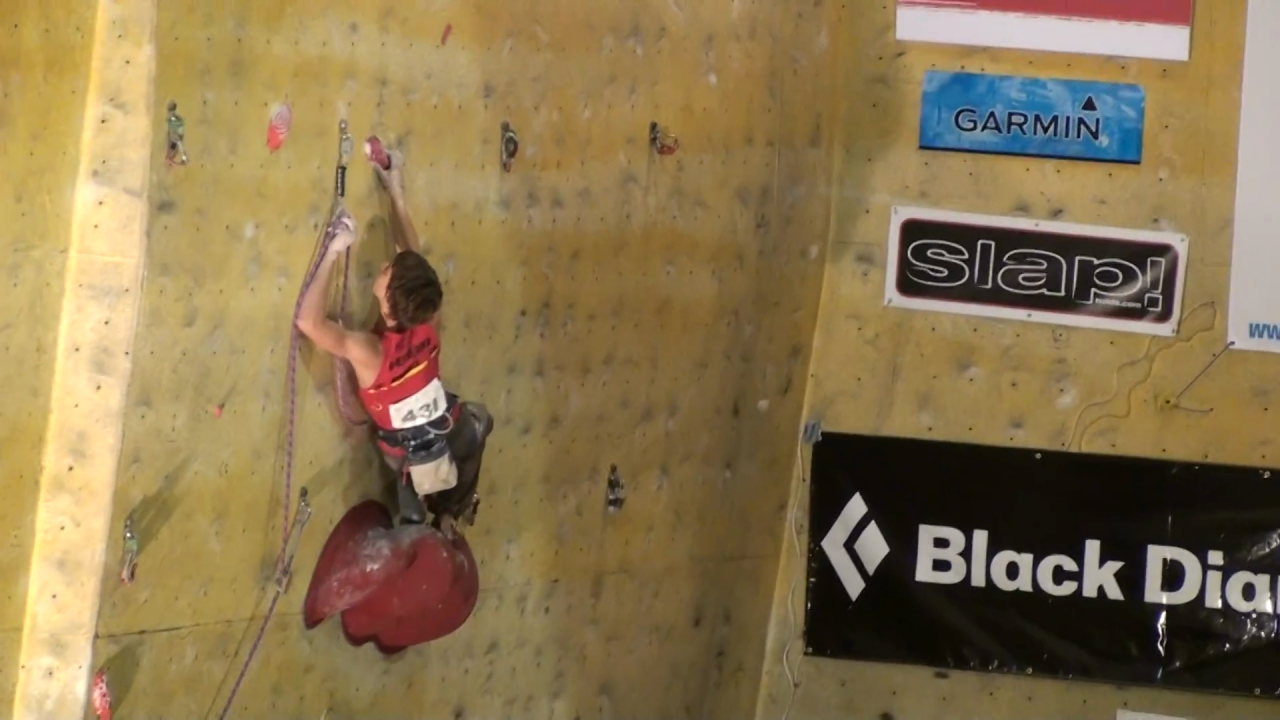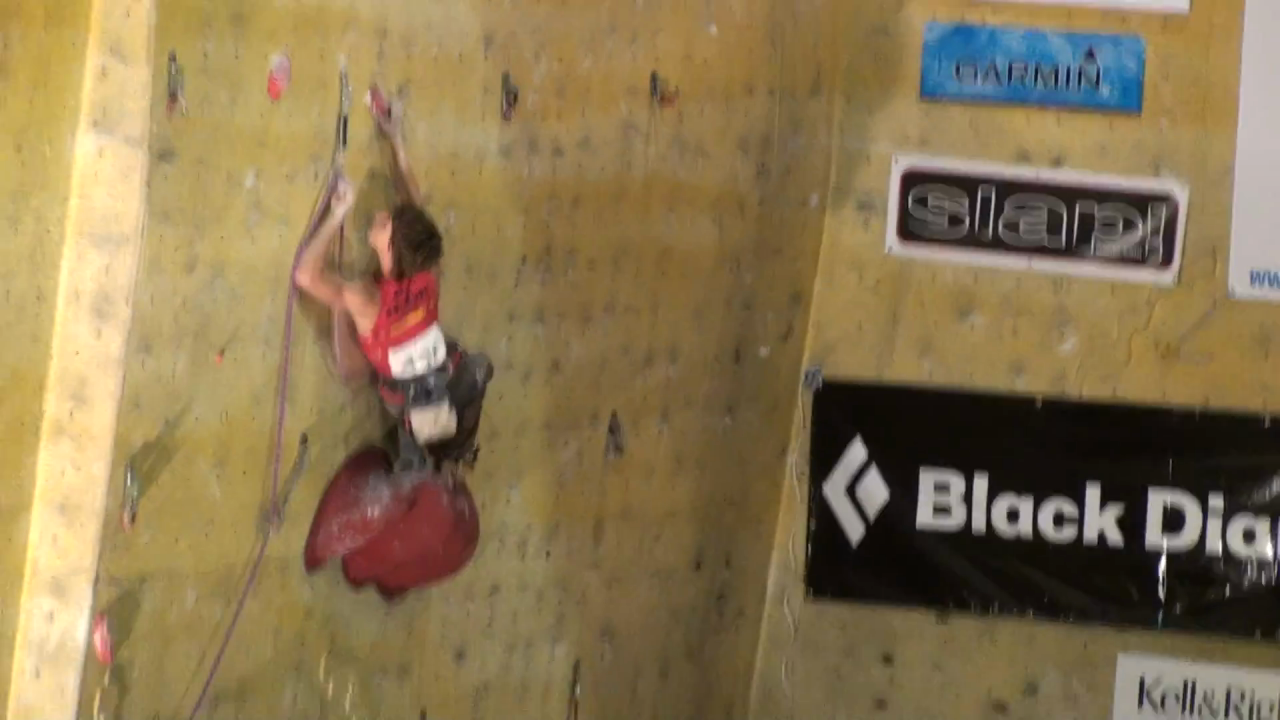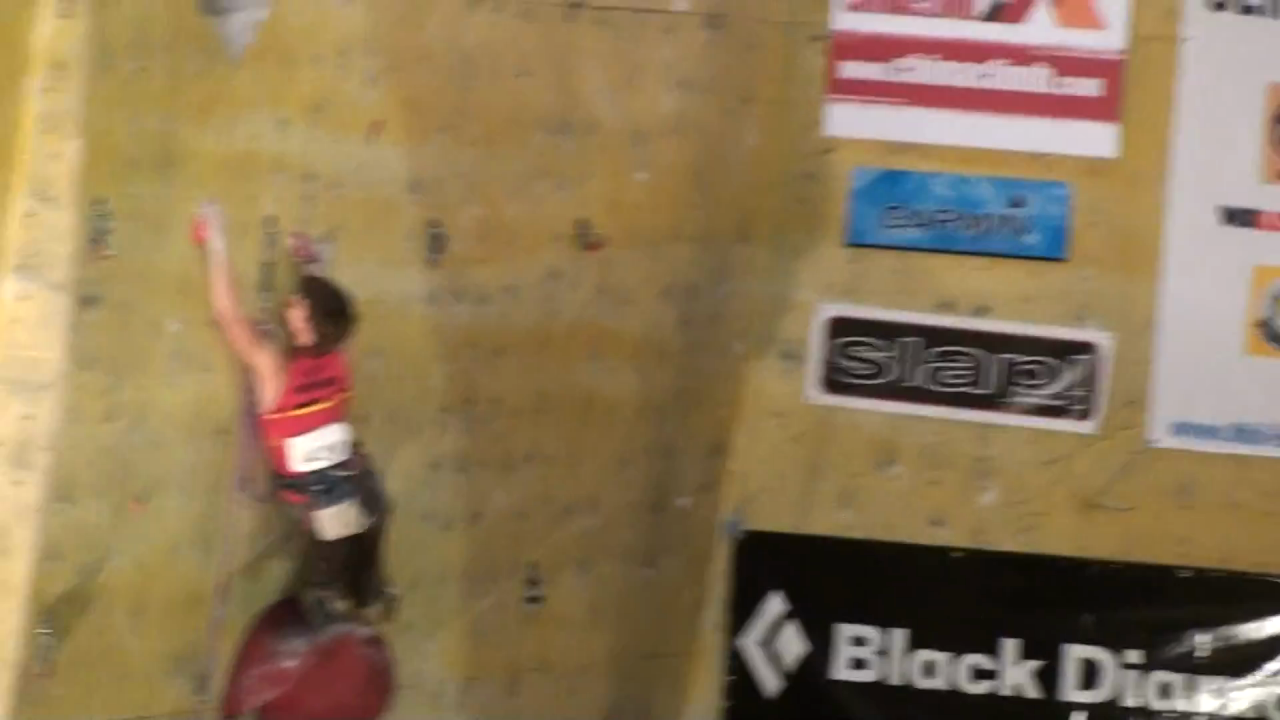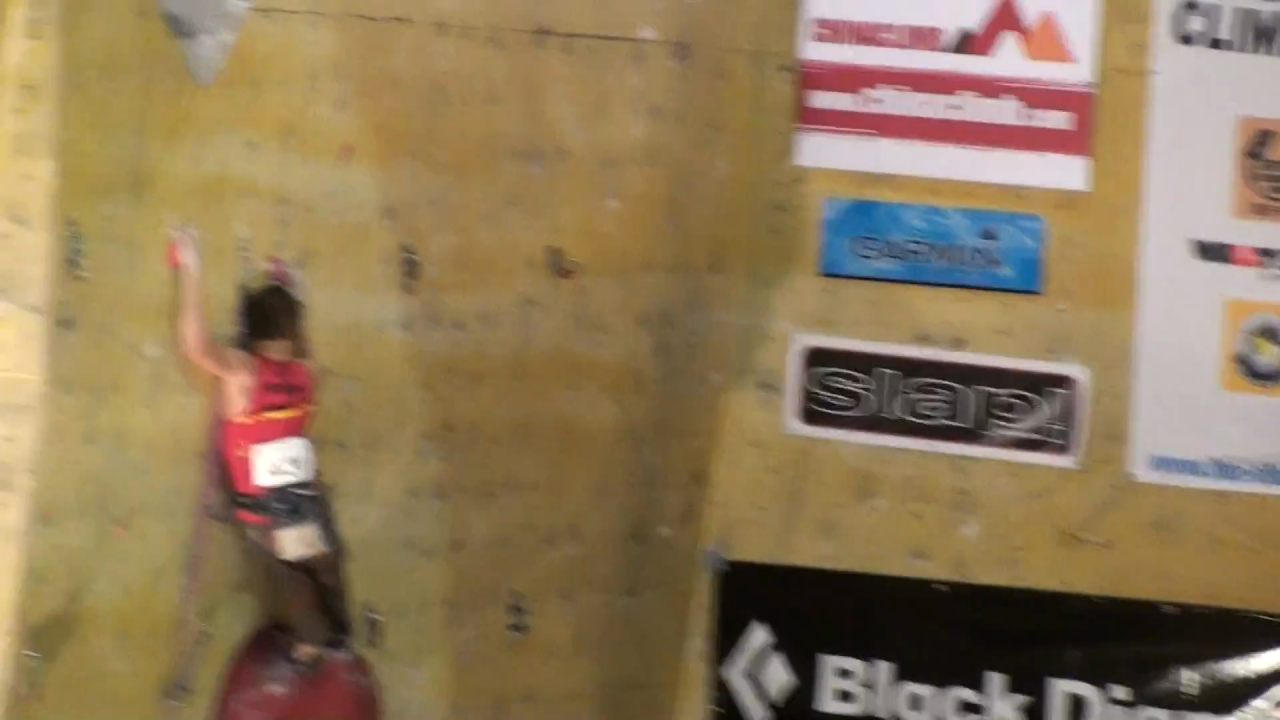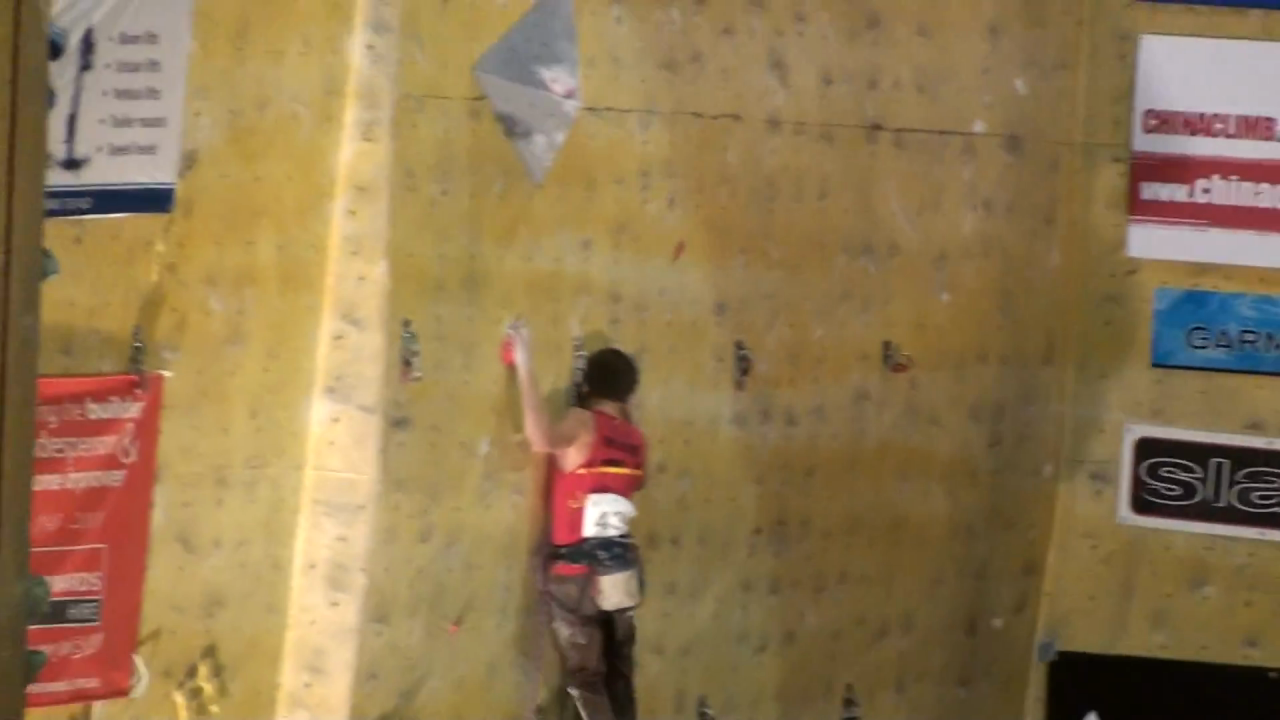
dt=1s
person 1, frame 1
left shoulder: (369, 352)
right shoulder: (427, 323)
left elbow: (308, 321)
right elbow: (413, 255)
left wrist: (333, 253)
right wrist: (395, 190)
left hip: (414, 460)
right hip: (454, 437)
right knee: (478, 416)
right ankle: (451, 510)
person 1, frame 2
left shoulder: (366, 300)
right shoulder: (426, 272)
left elbow: (306, 275)
right elbow: (414, 207)
left wrist: (335, 217)
right wrist: (397, 142)
left hip: (415, 404)
right hip: (453, 384)
right knee: (478, 365)
right ankle: (453, 454)
person 1, frame 3
left shoulder: (274, 366)
right shoulder: (341, 361)
left elbow: (229, 315)
right elbow: (328, 317)
left wrist: (216, 245)
right wrist: (308, 272)
left hip: (317, 501)
right hip: (358, 486)
right ankle: (365, 600)
person 1, frame 4
left shoulder: (242, 371)
right shoulder: (305, 374)
left elbow: (196, 346)
left wrist: (191, 271)
right wrist: (286, 296)
left hip: (262, 518)
right hip: (309, 508)
left knee: (288, 560)
right knee: (327, 572)
left ankle: (308, 641)
right ankle: (336, 638)
person 1, frame 5
left shoulder: (579, 423)
right shoulder: (632, 438)
left elbow: (541, 440)
left wrist: (523, 366)
left hip: (574, 574)
right hip: (620, 569)
left knee: (584, 673)
right knee: (618, 658)
